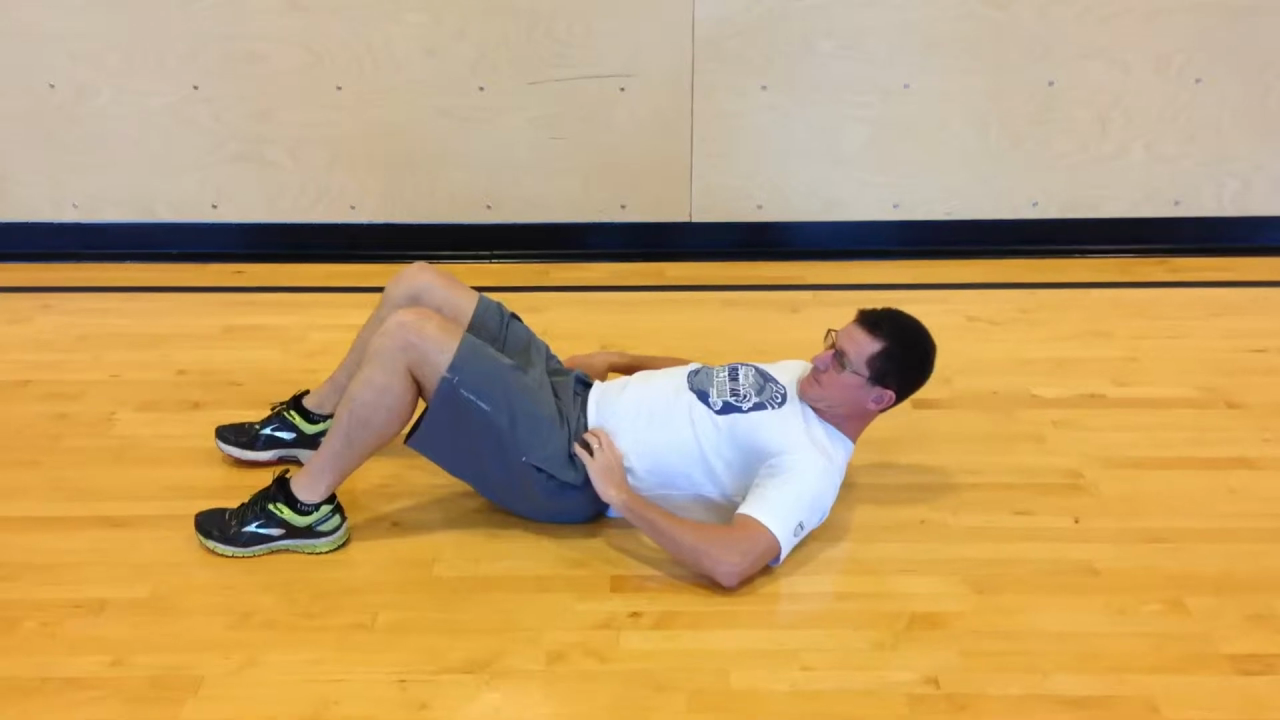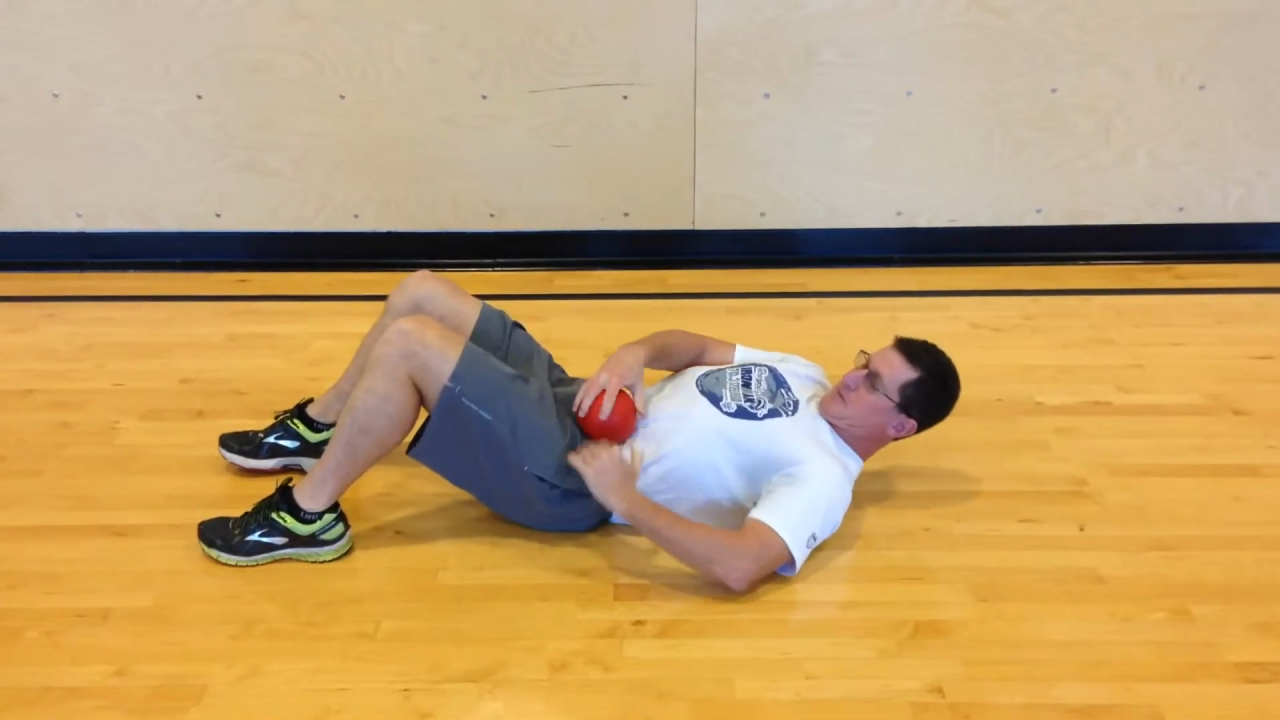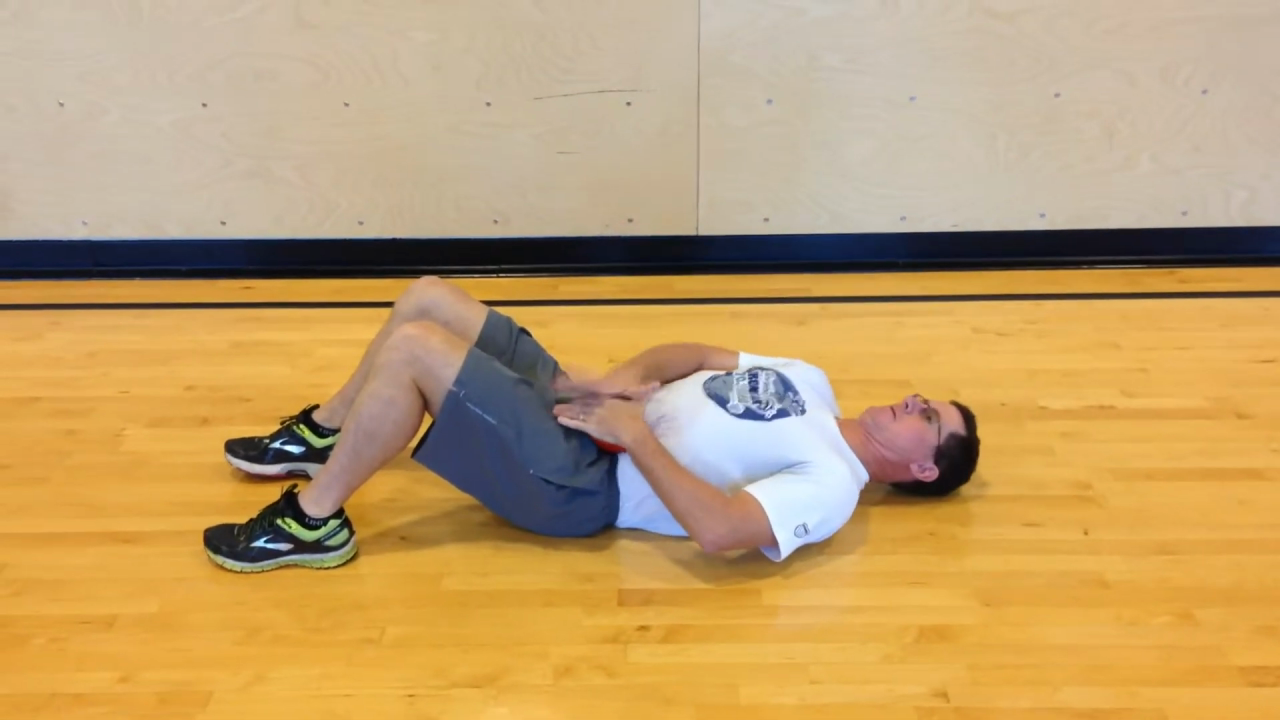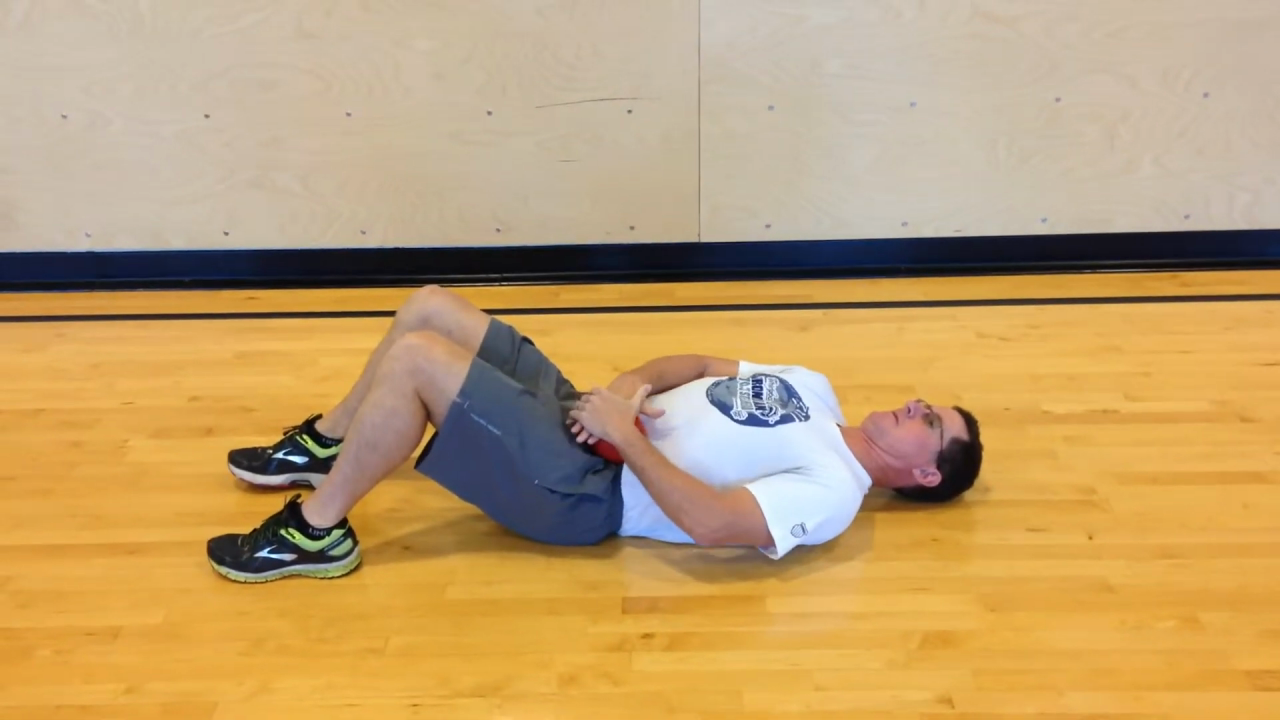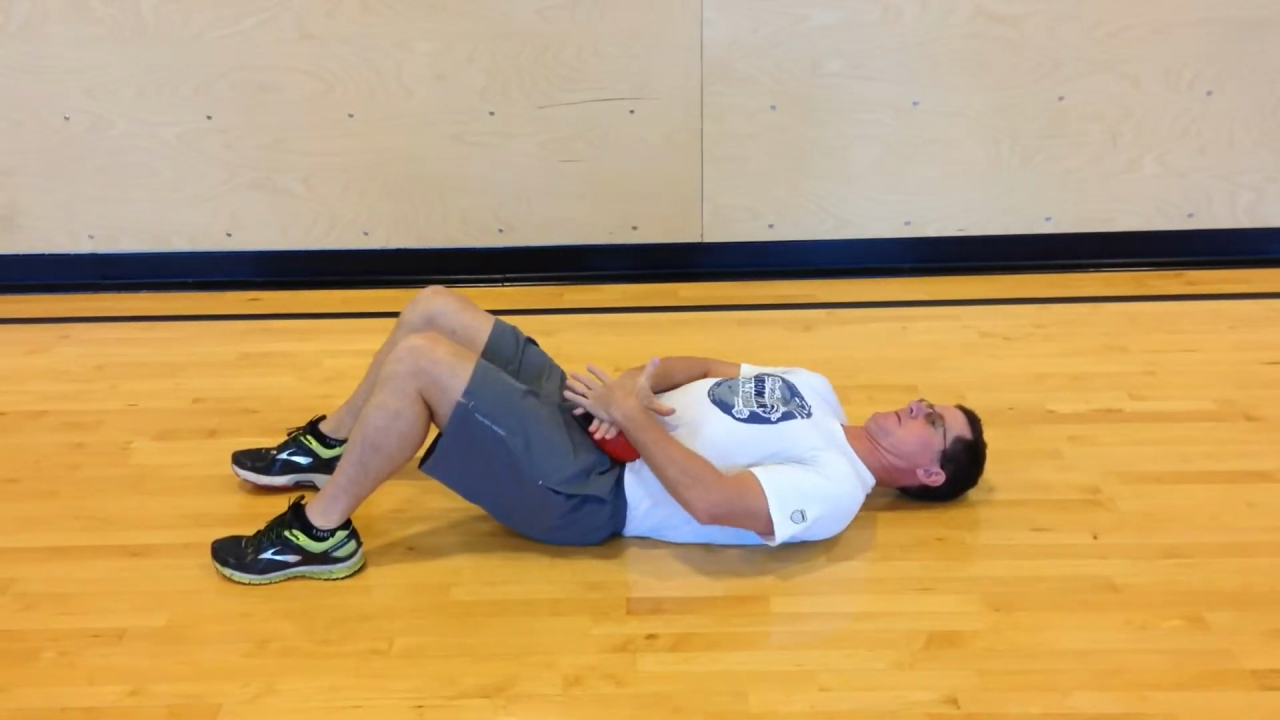
dt=1s
person 1, frame 1
left shoulder: (810, 468)
right shoulder: (801, 380)
left elbow: (731, 563)
left wrist: (621, 495)
right wrist: (621, 360)
left hip: (563, 464)
right hip: (579, 398)
left knee: (406, 335)
right knee: (416, 284)
left ankle: (304, 508)
right ankle: (312, 422)
person 1, frame 2
left shoulder: (820, 479)
right shoulder: (805, 376)
left elbow: (739, 565)
right elbow: (696, 345)
left wrist: (625, 499)
right wrist: (635, 354)
left hip: (564, 473)
right hip: (574, 402)
left knee: (406, 343)
right knee: (419, 291)
left ankle: (306, 516)
right ankle: (311, 432)
person 1, frame 3
left shoulder: (829, 486)
right shoulder: (812, 385)
left elbow: (717, 529)
right elbow: (694, 357)
left wrist: (637, 436)
right wrist: (630, 372)
left hip: (578, 484)
right hip: (593, 421)
left knee: (412, 346)
right knee: (427, 297)
left ankle: (312, 522)
right ankle: (318, 438)
person 1, frame 4
left shoulder: (830, 494)
right shoulder: (816, 391)
left elbow: (709, 521)
right elbow: (702, 365)
left wrist: (623, 434)
right wrist: (626, 385)
left hip: (581, 492)
right hip: (592, 421)
left knee: (415, 358)
right knee: (429, 307)
left ankle: (315, 532)
right ankle: (322, 447)
person 1, frame 5
left shoulder: (832, 489)
right shoulder: (818, 394)
left elbow: (710, 501)
right elbow: (706, 368)
left wrist: (632, 414)
right wrist: (636, 384)
left hip: (584, 493)
right hip: (597, 426)
left knee: (419, 360)
right knee: (434, 307)
left ankle: (320, 533)
right ankle: (326, 447)
